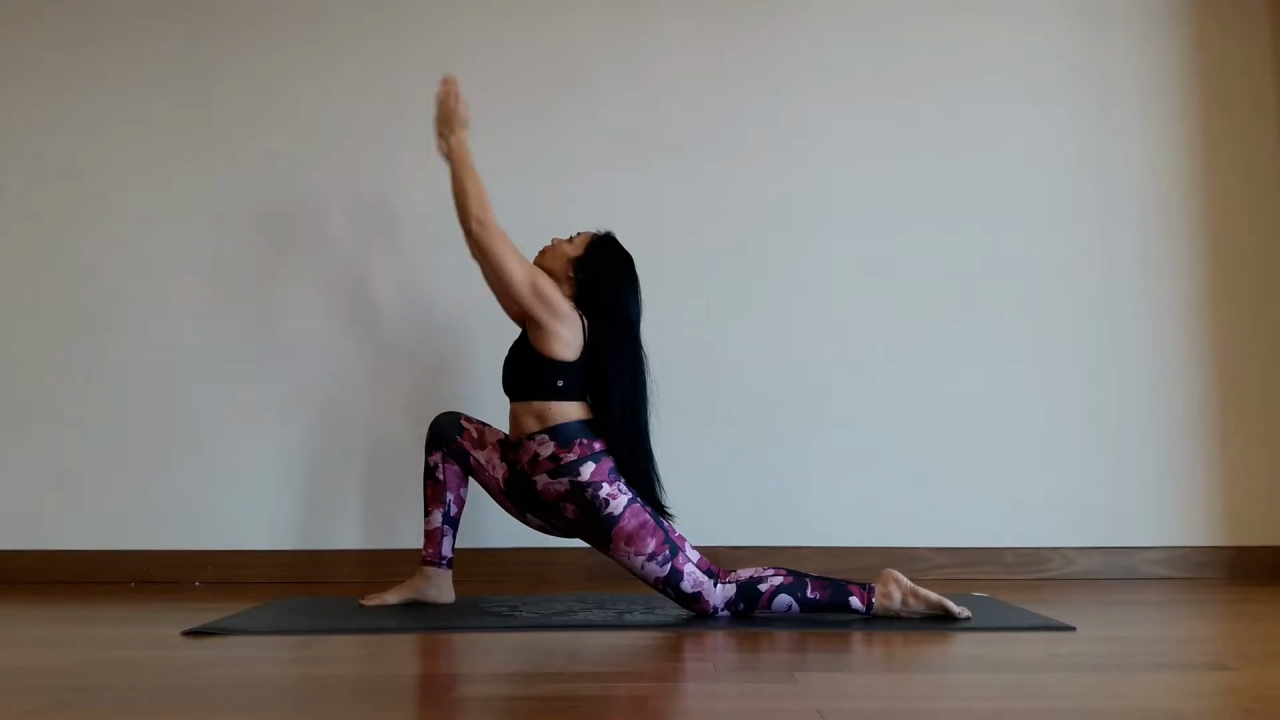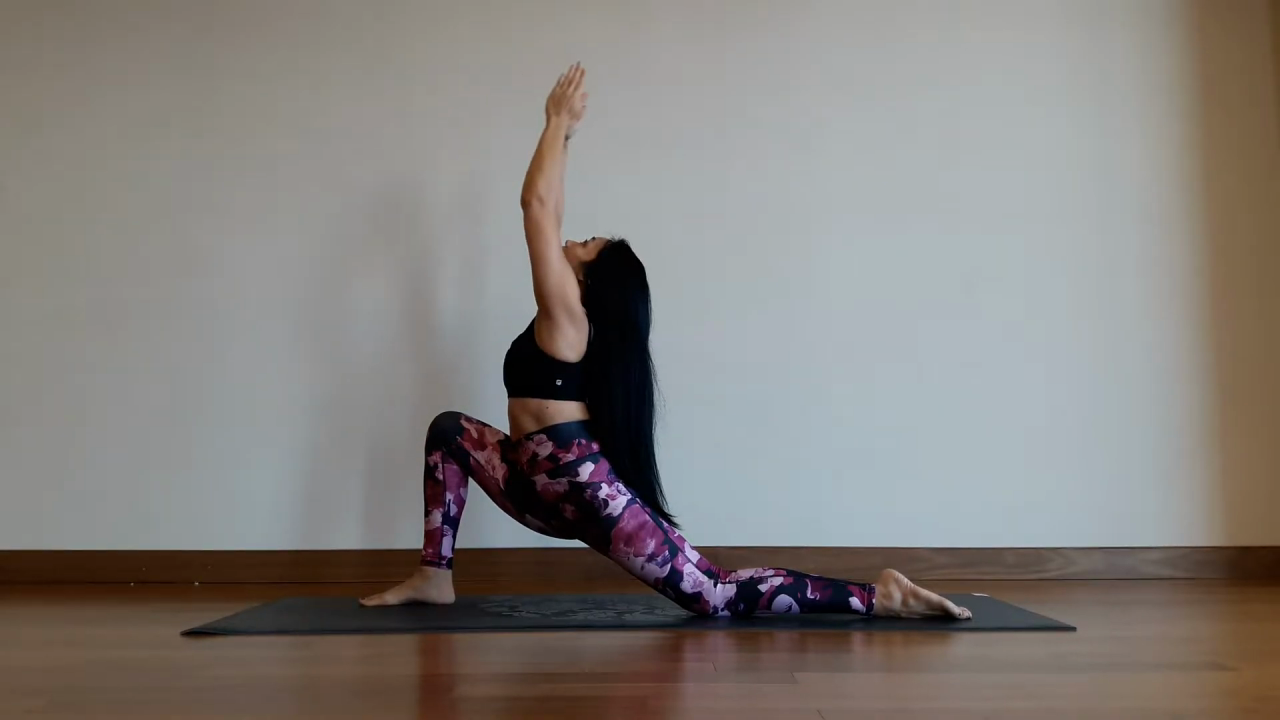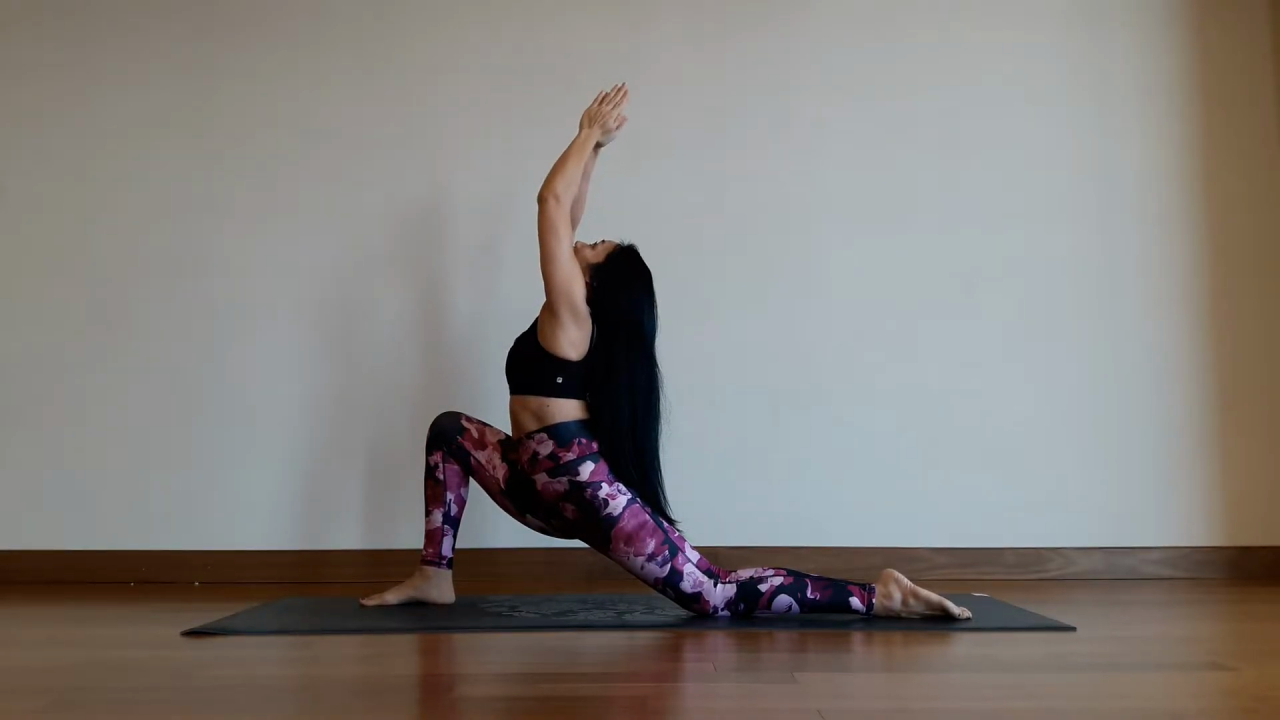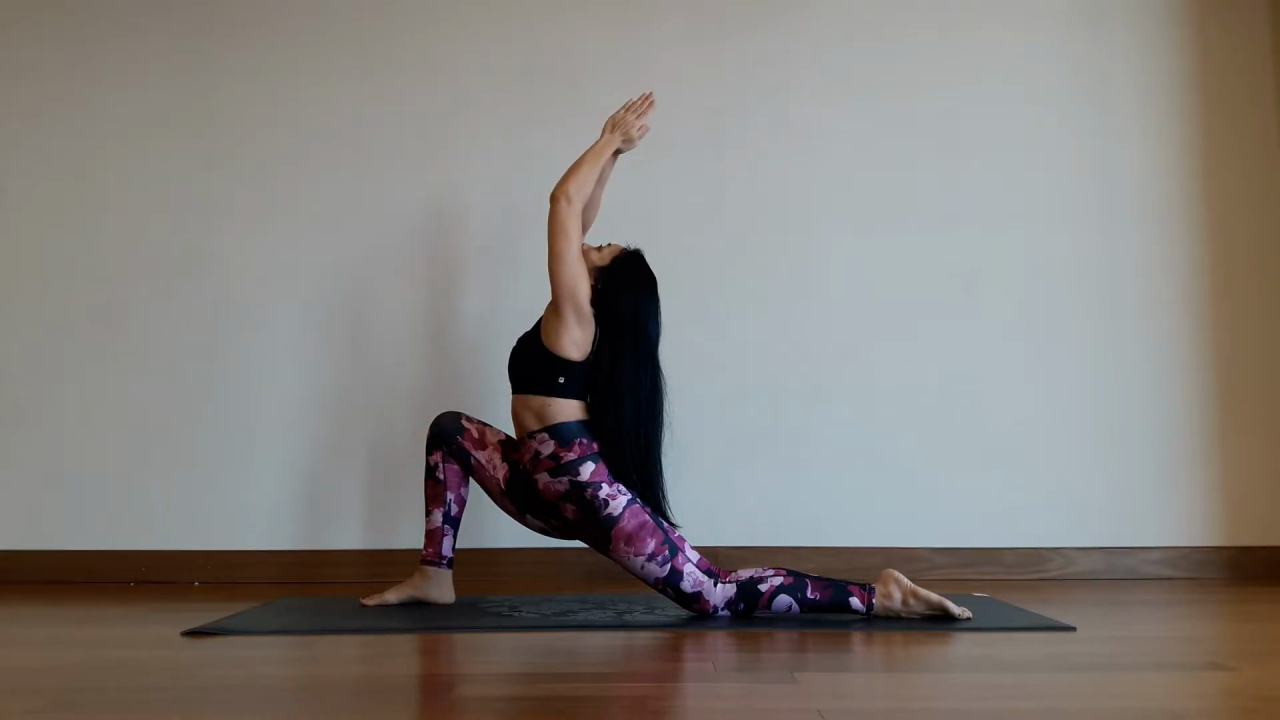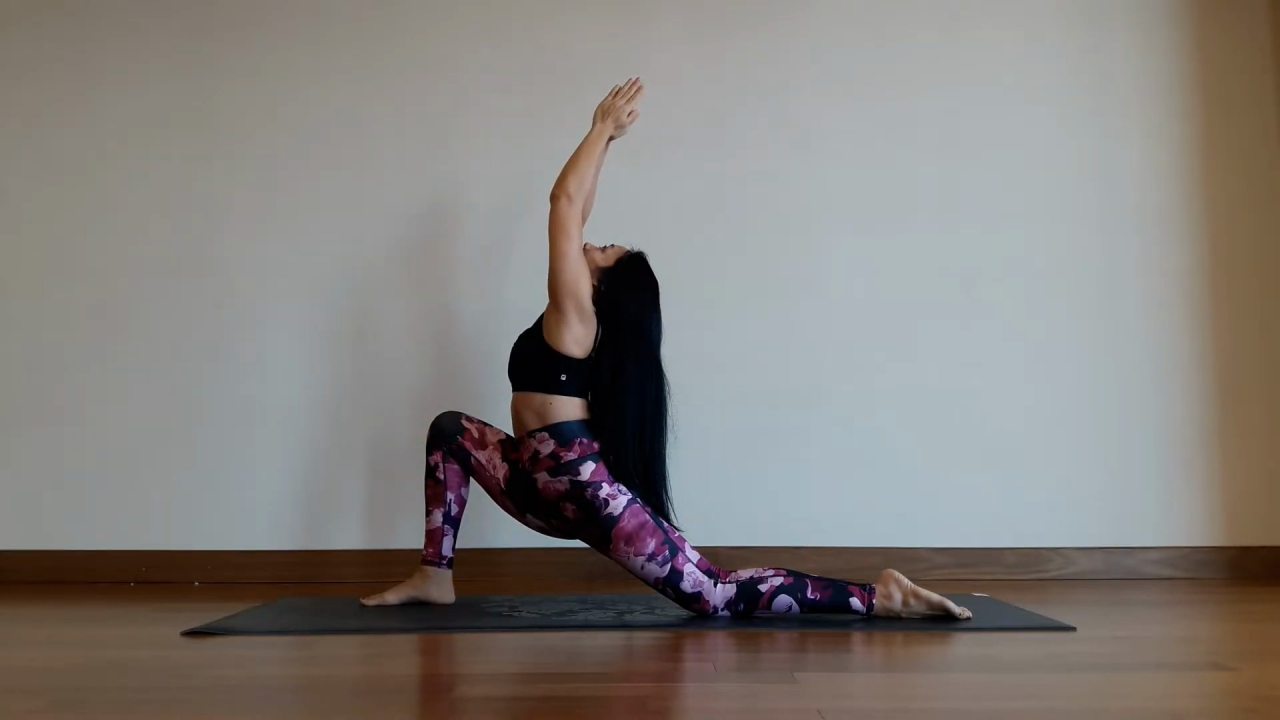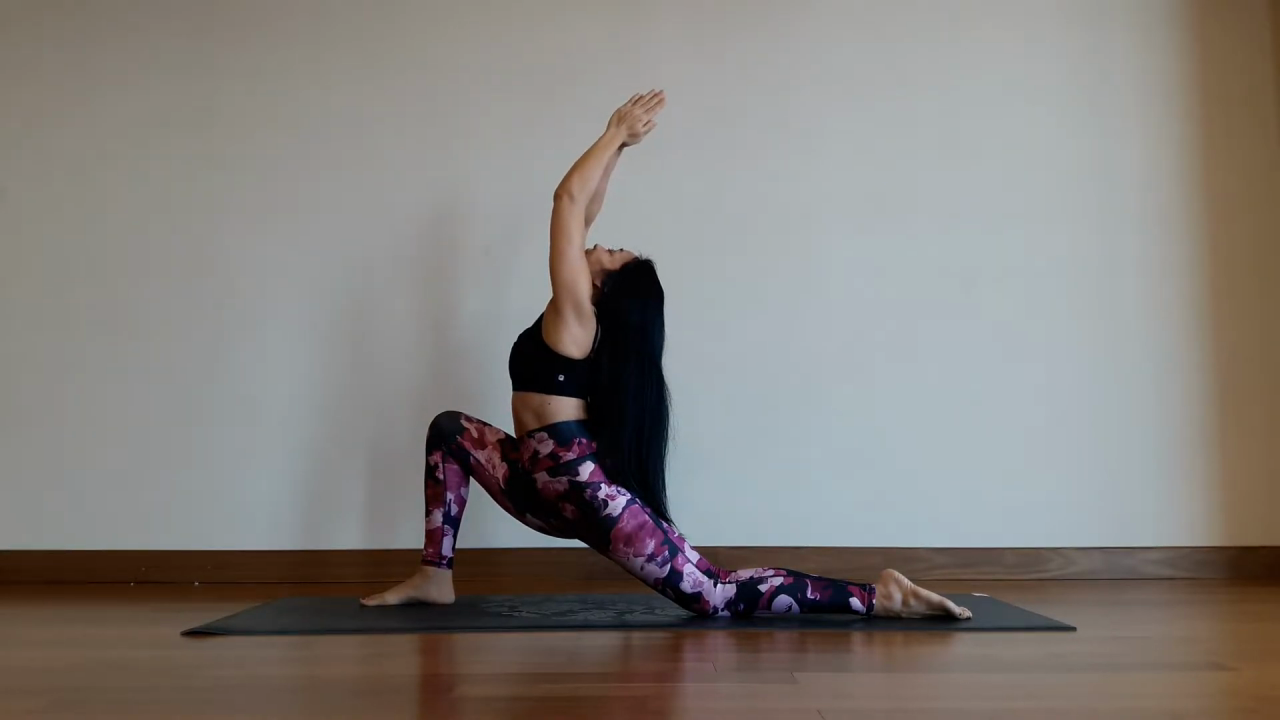
dt=0.7s
person 1, frame 1
left shoulder: (552, 310)
right shoulder: (545, 317)
left elbow: (481, 224)
right elbow: (483, 244)
left wrist: (458, 139)
right wrist: (454, 151)
left hip: (583, 484)
right hip: (551, 484)
left knee: (713, 594)
right knee: (449, 430)
left ankle: (880, 596)
right ankle: (434, 577)
person 1, frame 2
left shoulder: (566, 312)
right shoulder: (568, 317)
left elbow: (535, 203)
right elbow: (546, 216)
left wrist: (558, 124)
right wrist: (561, 132)
left hip: (581, 483)
right hip: (550, 484)
left knee: (711, 592)
right knee: (449, 429)
left ankle: (878, 596)
right ankle: (435, 576)
person 1, frame 3
left shoulder: (570, 311)
right shoulder: (572, 318)
left elbow: (551, 202)
right elbow: (564, 217)
left wrist: (590, 135)
right wrist: (593, 142)
left hip: (582, 484)
right hip: (548, 487)
left knee: (711, 594)
right knee: (449, 431)
left ankle: (879, 597)
right ankle: (434, 576)
person 1, frame 4
left shoulder: (573, 312)
right shoulder: (581, 317)
left elbow: (564, 202)
right elbow: (576, 218)
left wrist: (611, 141)
right wrist: (611, 148)
left hip: (583, 485)
right hip: (550, 486)
left knee: (712, 593)
right knee: (449, 430)
left ankle: (878, 595)
right ankle: (435, 575)
person 1, frame 5
left shoulder: (576, 310)
right shoulder: (580, 319)
left elbow: (564, 201)
right elbow: (574, 213)
left wrist: (603, 130)
right wrist: (605, 137)
left hip: (583, 485)
right hip: (549, 487)
left knee: (712, 593)
right knee: (449, 431)
left ankle: (880, 597)
right ankle: (435, 576)
person 1, frame 6
left shoulder: (575, 311)
right shoulder: (581, 318)
left elbow: (568, 201)
right elbow: (580, 212)
left wrist: (617, 134)
right wrist: (618, 141)
left hip: (581, 486)
right hip: (549, 485)
left knee: (711, 592)
right knee: (449, 429)
left ankle: (878, 597)
right ankle: (436, 575)
